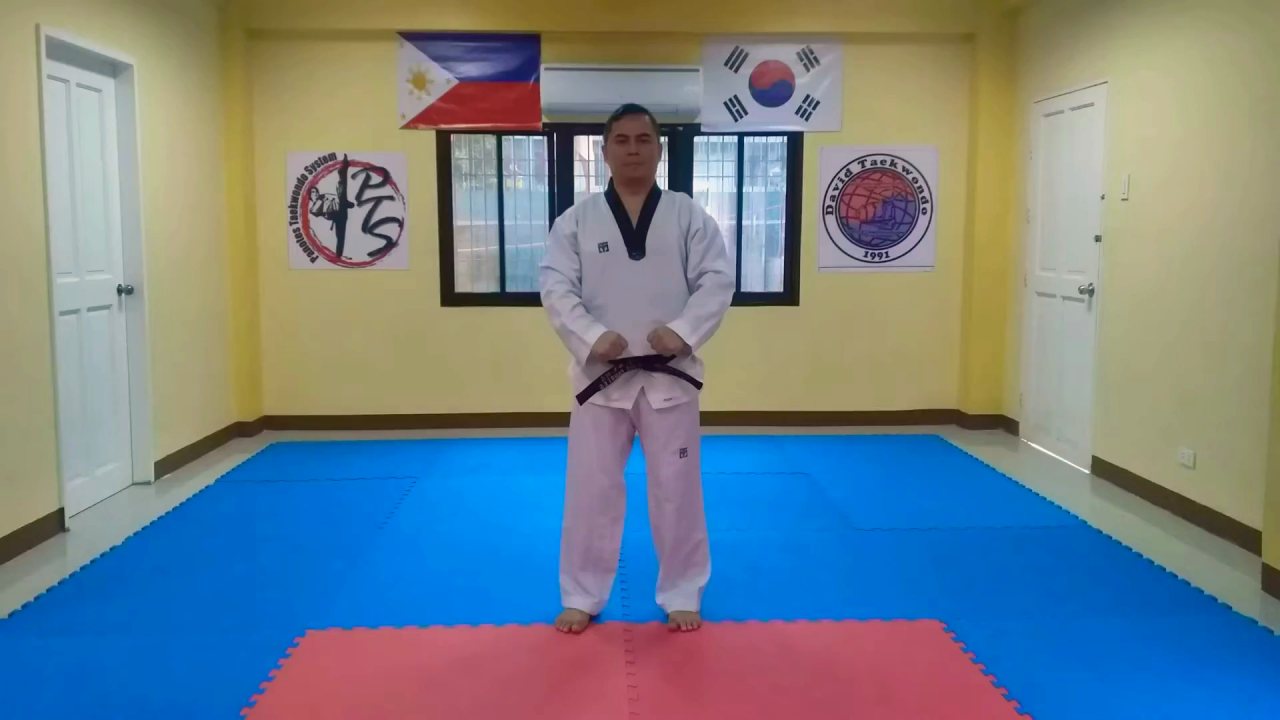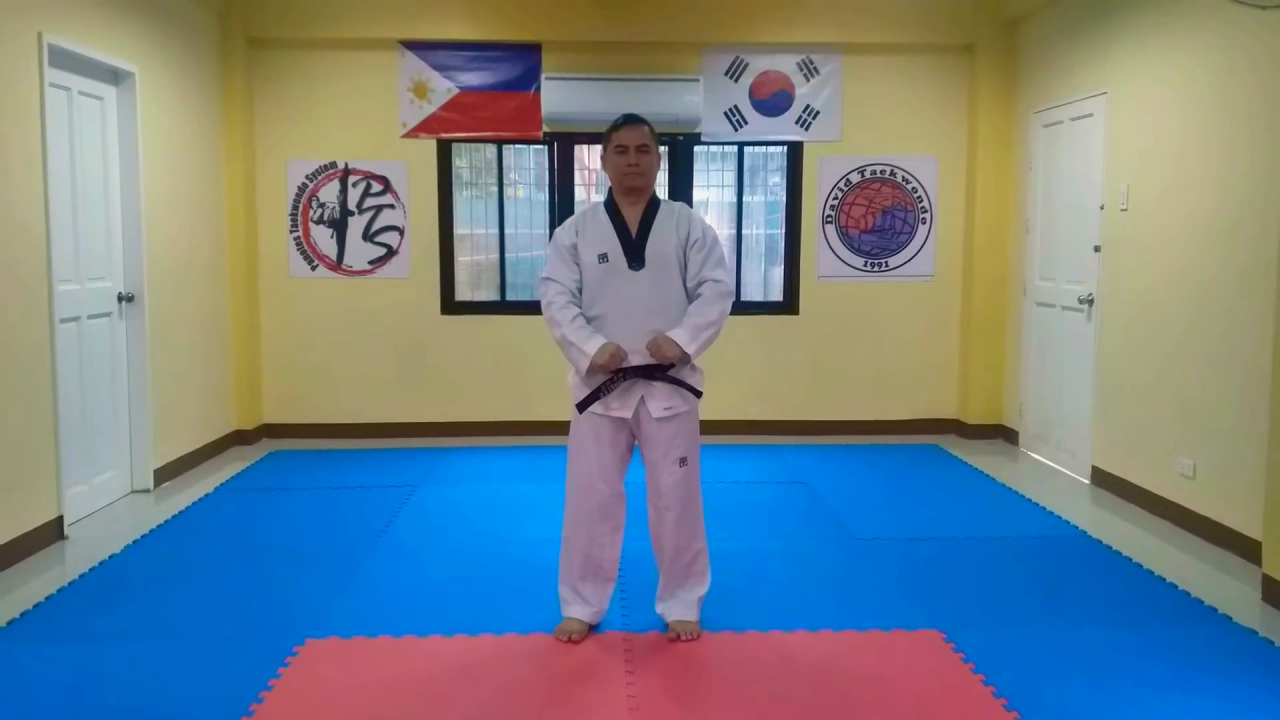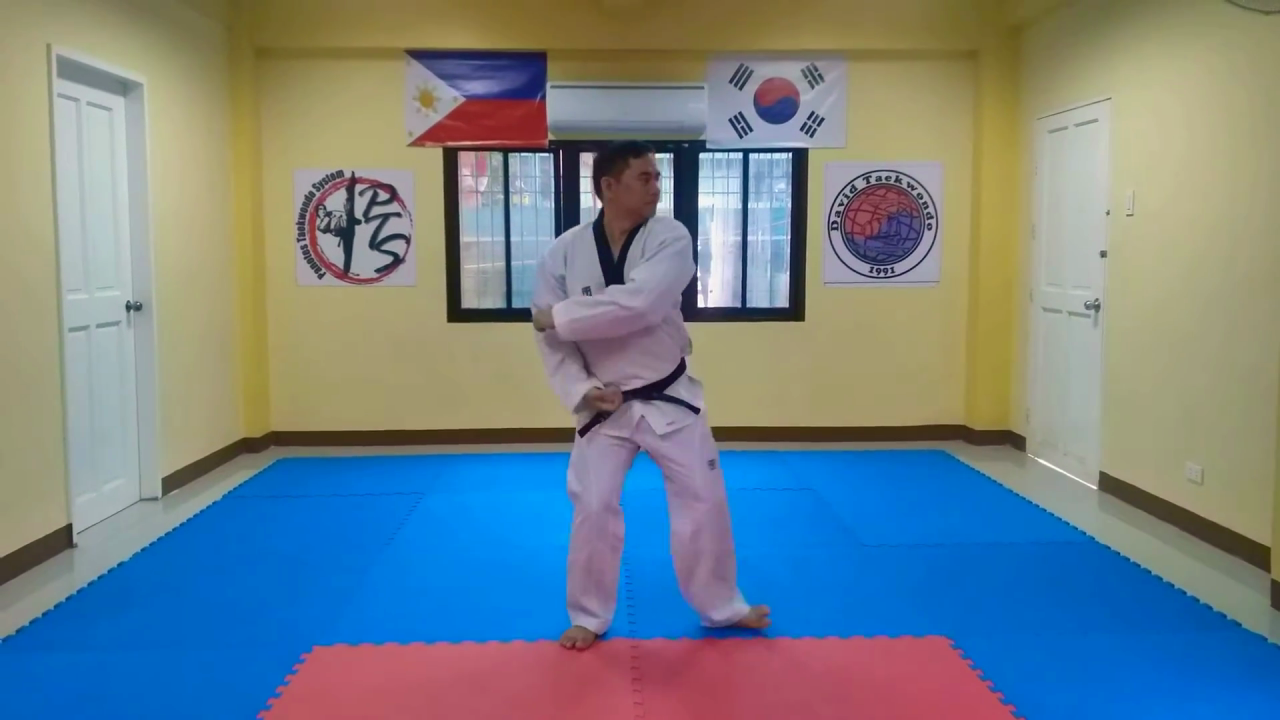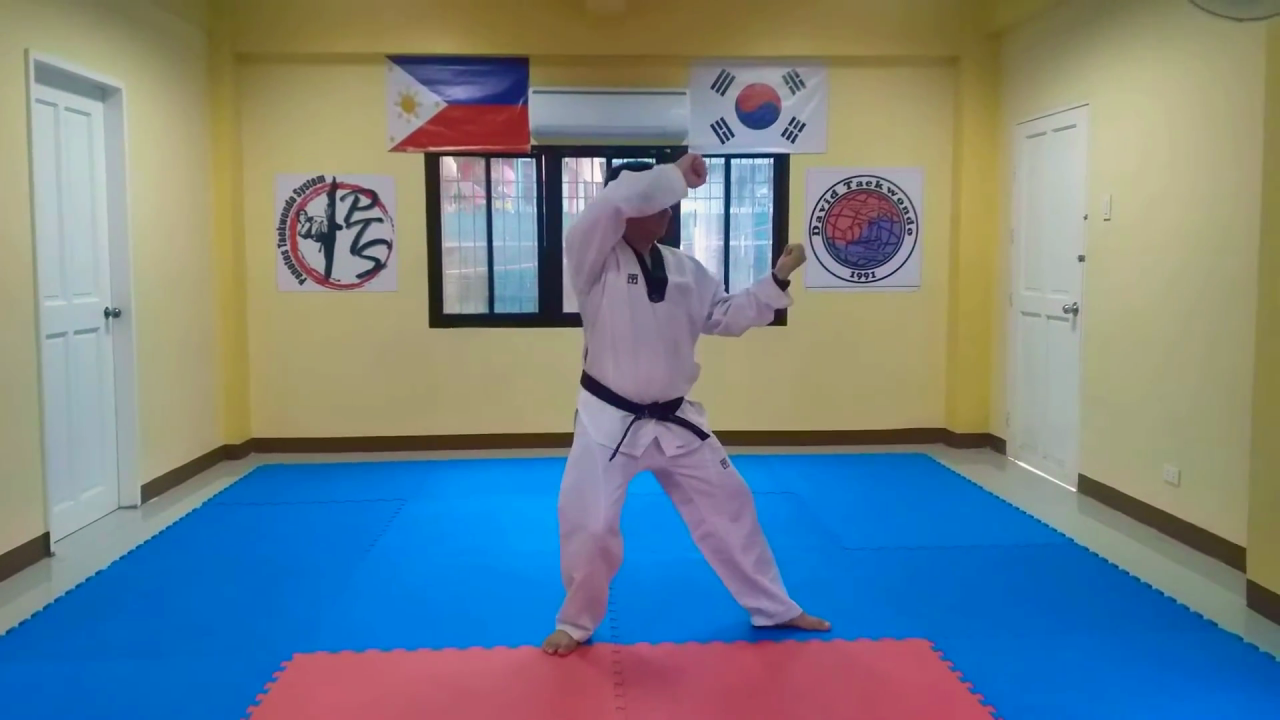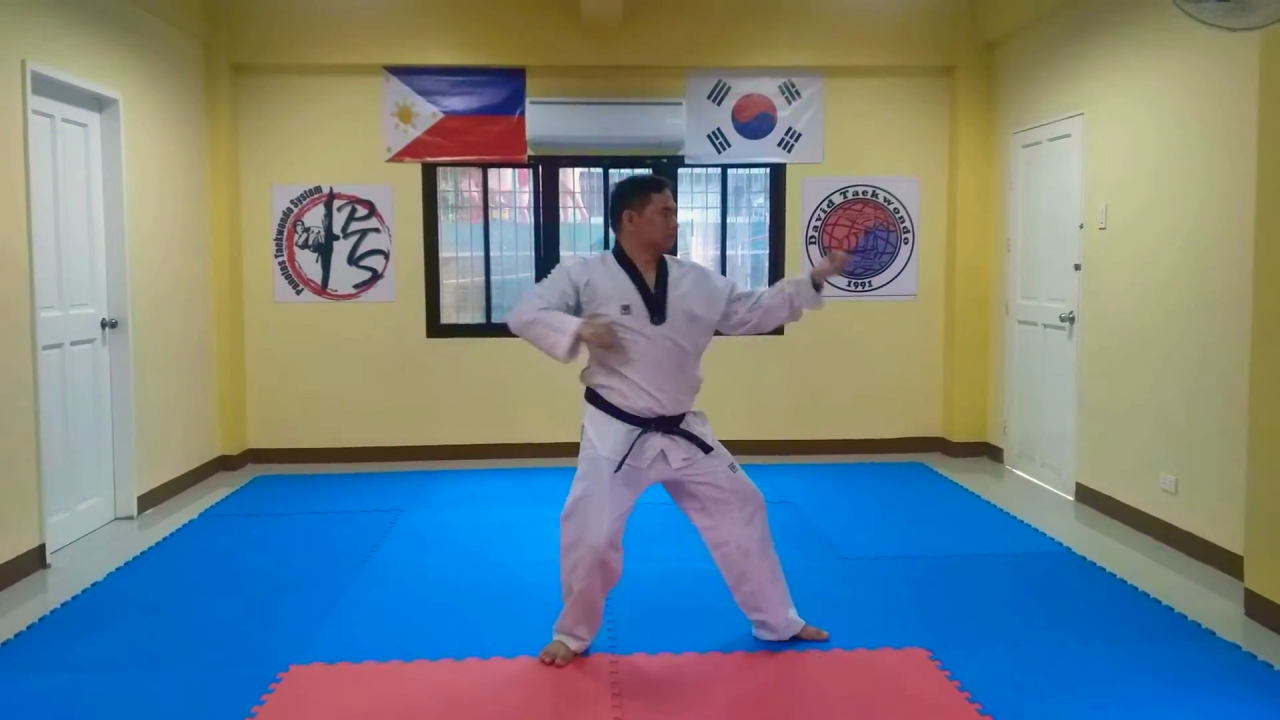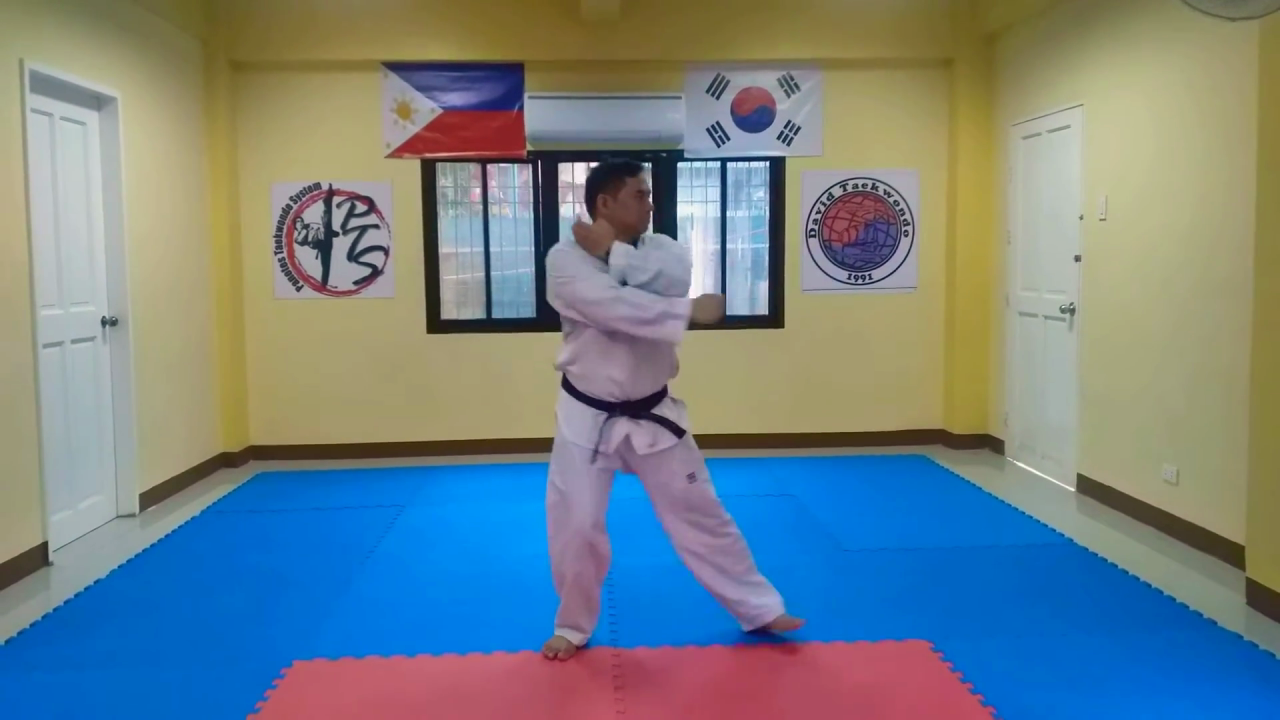
dt=0.7s
person 1, frame 1
left shoulder: (688, 215)
right shoulder: (577, 219)
left elbow: (718, 281)
right elbow: (555, 286)
left wrist: (684, 331)
right wrist: (591, 337)
left hip: (670, 373)
right hip: (602, 374)
left knee: (677, 488)
right knee: (591, 488)
left ankle: (681, 595)
right ankle: (581, 597)
person 1, frame 2
left shoulder: (687, 224)
right shoulder: (577, 229)
left elbow: (717, 289)
right elbow: (555, 297)
left wrist: (682, 340)
right wrist: (590, 347)
left hip: (669, 383)
right hip: (601, 383)
left knee: (677, 497)
right knee: (590, 497)
left ankle: (681, 604)
right ankle: (580, 606)
person 1, frame 3
left shoulder: (671, 238)
right shoulder: (563, 253)
left elbow: (639, 301)
right elbow: (549, 337)
left wrist: (558, 316)
right wrist: (580, 389)
left hip: (668, 397)
right hip: (598, 401)
left knee: (703, 499)
right knee: (594, 509)
left ankle: (723, 606)
right ankle: (588, 616)
person 1, frame 4
left shoulder: (684, 268)
right shoulder: (593, 256)
left elbow: (727, 317)
right elbow: (613, 202)
left wrist: (777, 280)
right wrist: (675, 174)
left hip: (675, 419)
right hip: (610, 419)
left knee: (729, 507)
right knee: (591, 525)
left ankle: (775, 608)
right ankle: (575, 622)
person 1, frame 5
left shoulder: (690, 275)
right shoulder: (587, 275)
left elbow: (751, 311)
right elbow: (524, 315)
left wrist: (812, 283)
right wrist: (576, 330)
left hip: (680, 432)
right hip: (615, 433)
left knee: (741, 512)
right knee: (592, 537)
left ankle: (778, 621)
right ankle: (572, 633)
person 1, frame 6
left shoulder: (660, 247)
right shoulder: (566, 258)
left elbow: (674, 281)
right elbow: (618, 309)
left wrist: (613, 251)
right wrist: (689, 312)
left hip: (653, 415)
right hip: (588, 418)
left knee: (698, 512)
right knee: (576, 526)
left ankle: (761, 608)
right ankle: (572, 626)
